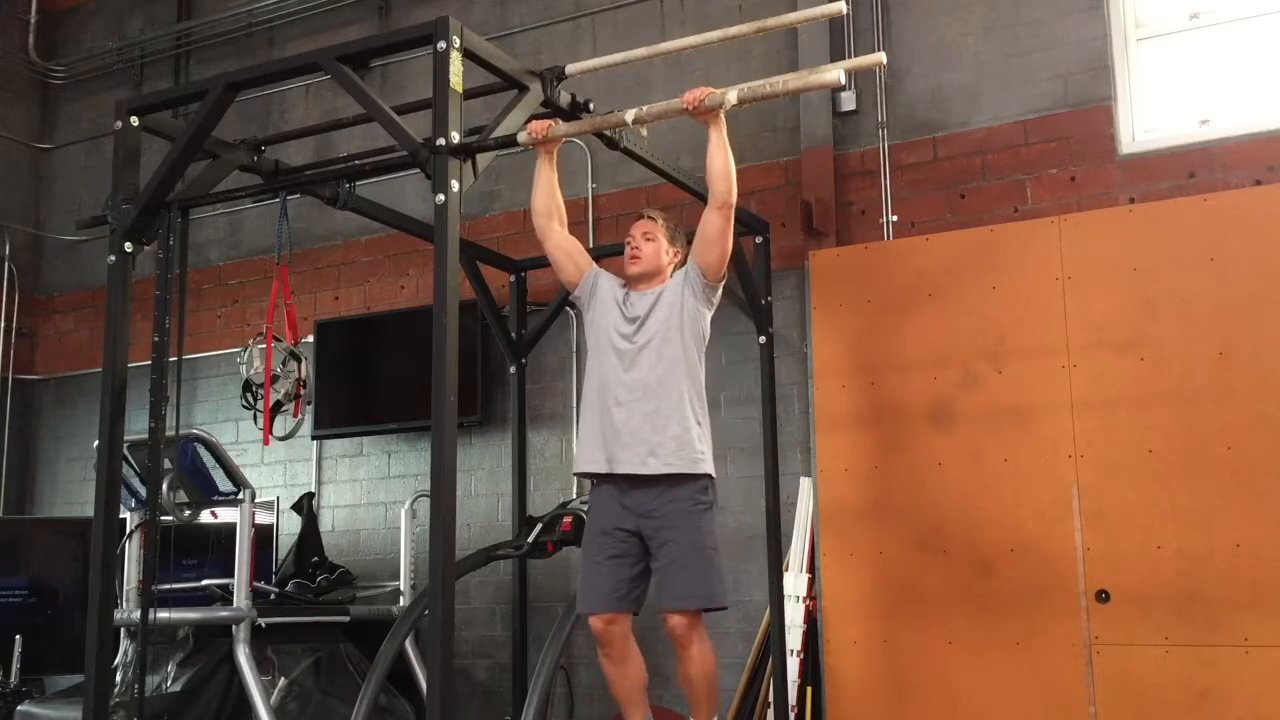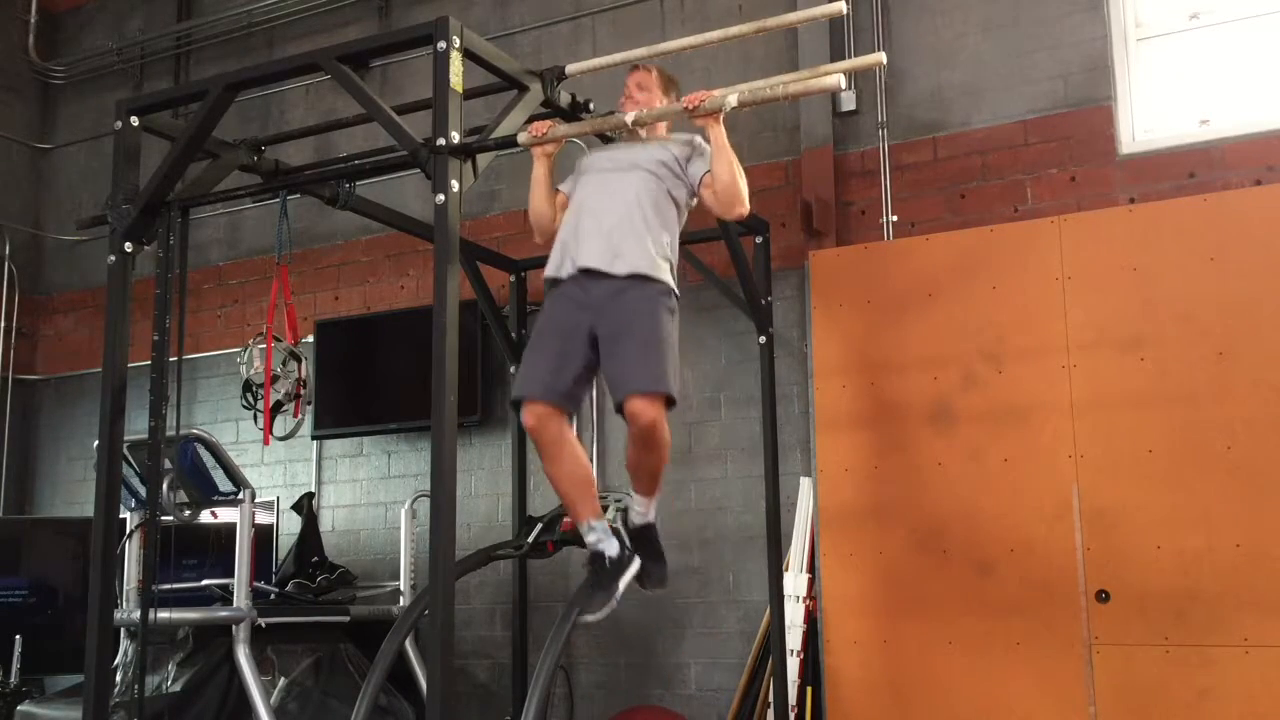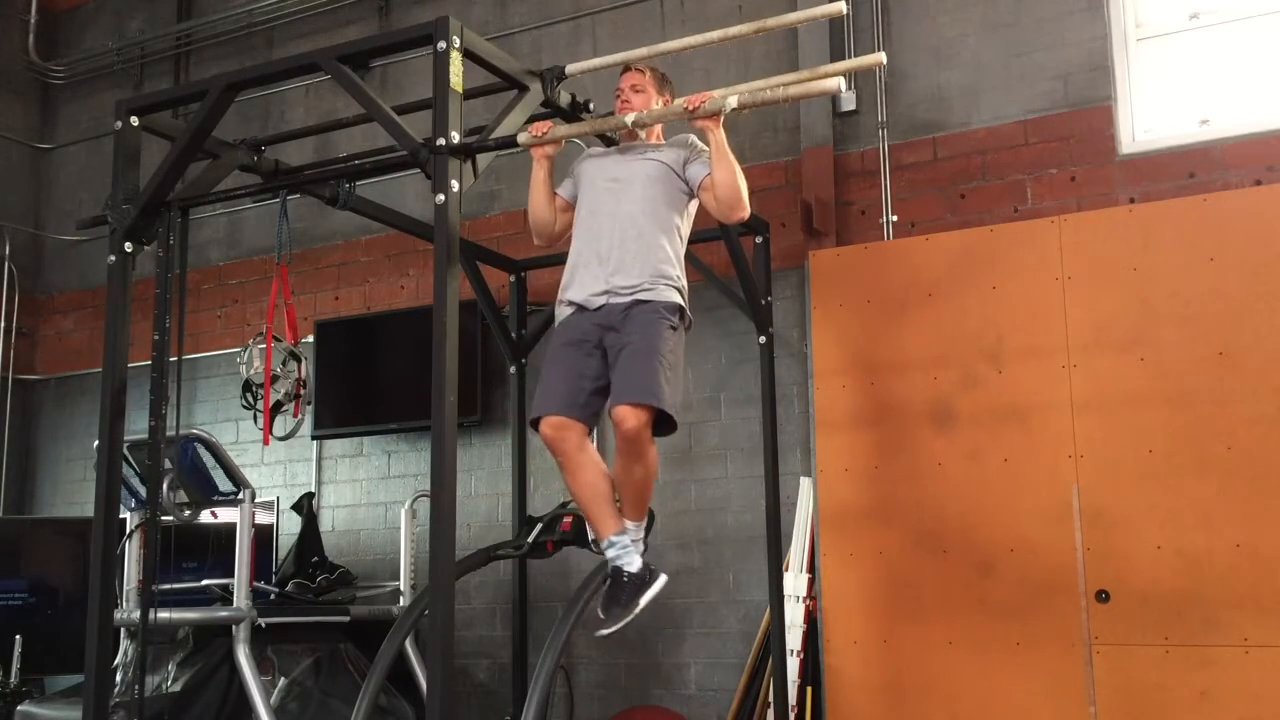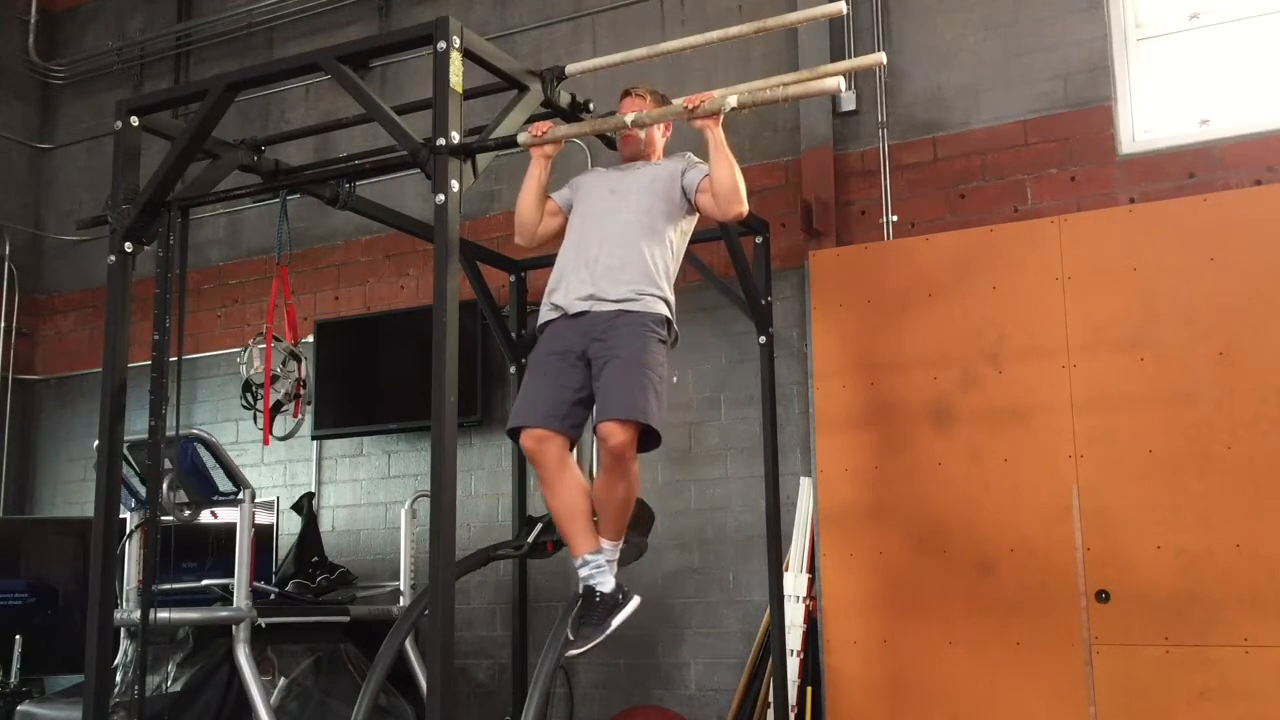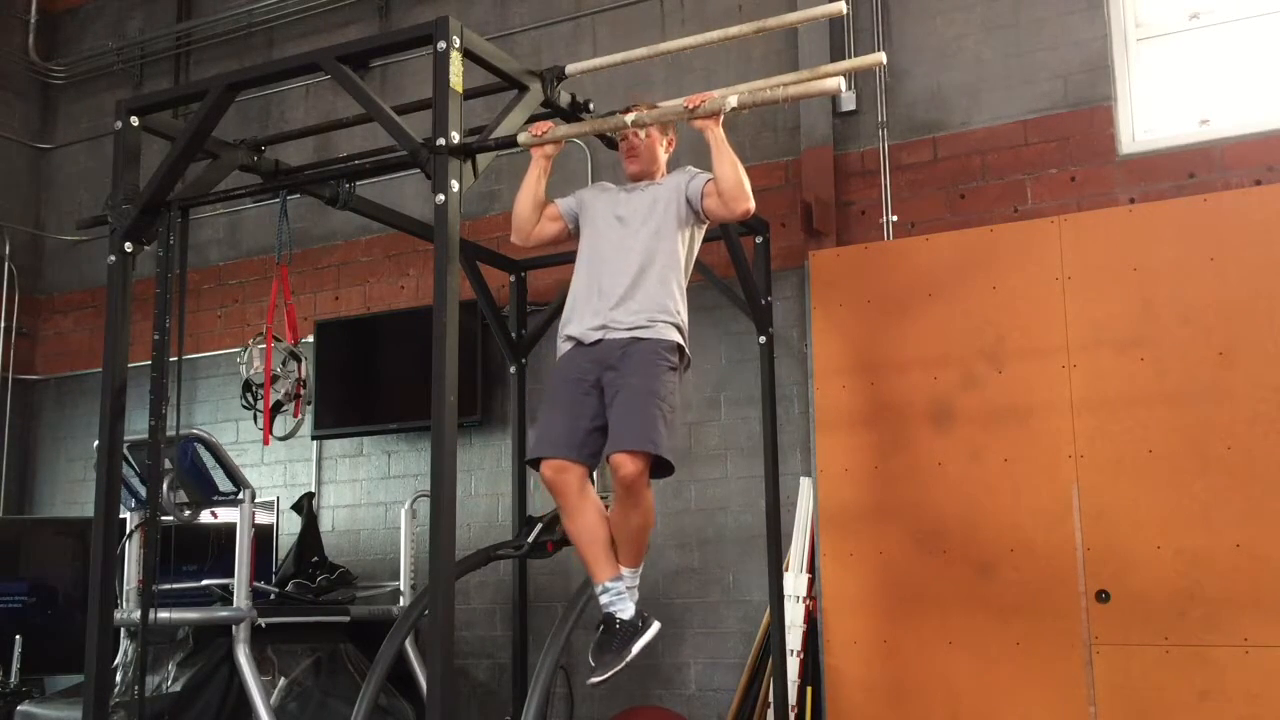
dt=1s
person 1, frame 1
left shoulder: (691, 292)
right shoulder: (598, 295)
left elbow: (723, 205)
right elbow: (549, 226)
left wrist: (714, 124)
right wrist: (546, 156)
left hip: (677, 482)
right hip: (612, 485)
left knee: (683, 623)
right knee: (606, 624)
person 1, frame 2
left shoulder: (684, 150)
right shoulder: (592, 160)
left elbow: (734, 204)
right elbow: (543, 228)
left wrist: (713, 127)
right wrist: (542, 157)
left hip: (639, 285)
right hip: (570, 286)
left knee: (645, 412)
right knee: (539, 414)
left ankle: (643, 523)
right ankle: (604, 546)
person 1, frame 3
left shoulder: (683, 151)
right shoulder: (589, 162)
left elbow: (734, 208)
right elbow: (545, 232)
left wrist: (713, 131)
right wrist: (541, 161)
left hip: (649, 302)
right hip: (580, 307)
left knee: (631, 421)
right knee: (557, 427)
left ankle: (632, 548)
right ankle: (626, 564)
person 1, frame 4
left shoulder: (680, 170)
right shoulder: (588, 181)
left elbow: (733, 206)
right elbow: (527, 232)
left wrist: (712, 131)
right wrist: (540, 159)
left hip: (634, 314)
right hip: (564, 319)
left knee: (618, 437)
right knee: (540, 440)
left ankle: (606, 566)
right ankle: (598, 582)
person 1, frame 5
left shoulder: (684, 186)
right shoulder: (591, 198)
left elbow: (739, 204)
right elbow: (523, 232)
left wrist: (713, 131)
right wrist: (541, 160)
left hip: (647, 341)
right hip: (580, 346)
left knee: (629, 466)
right knee: (559, 469)
left ankle: (625, 592)
right ankle: (620, 610)
